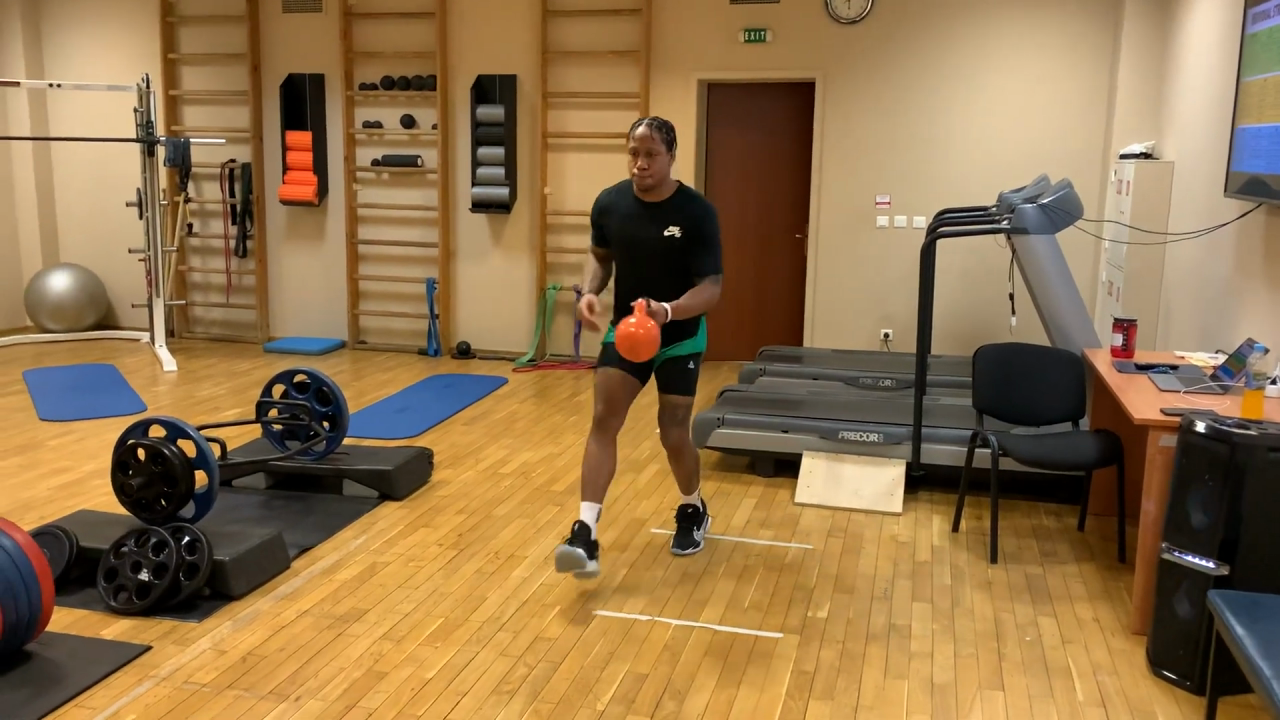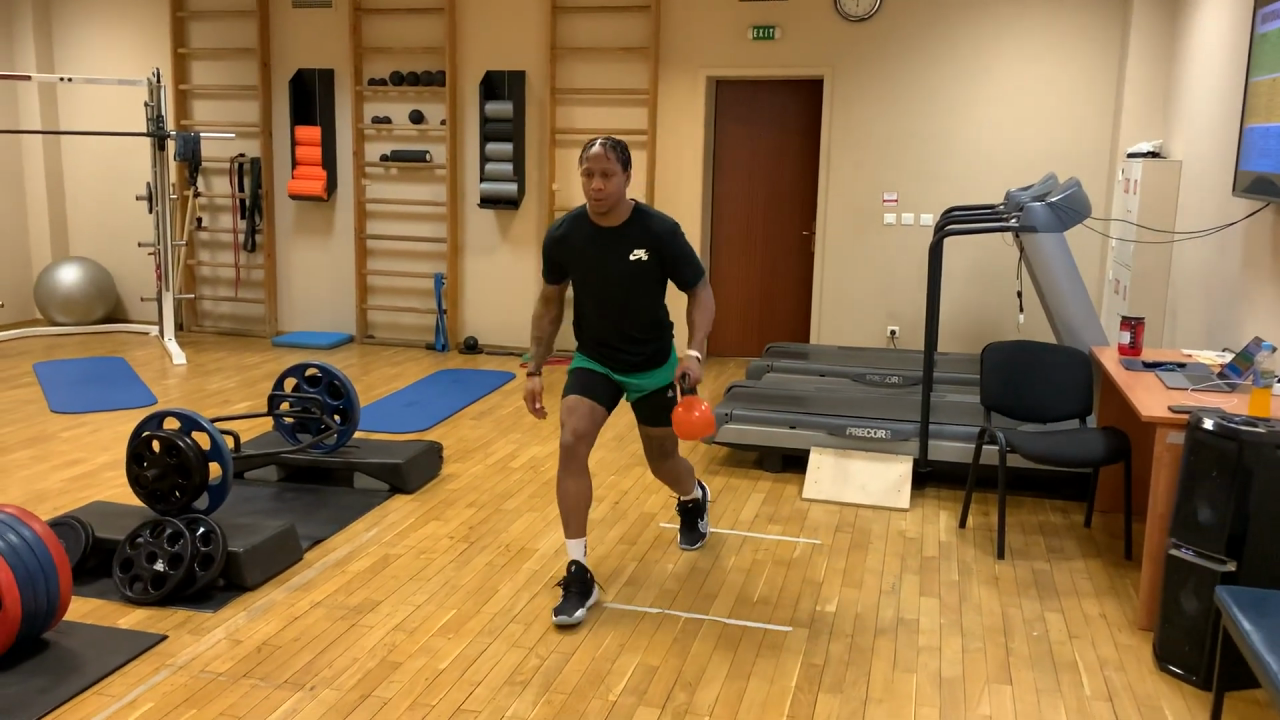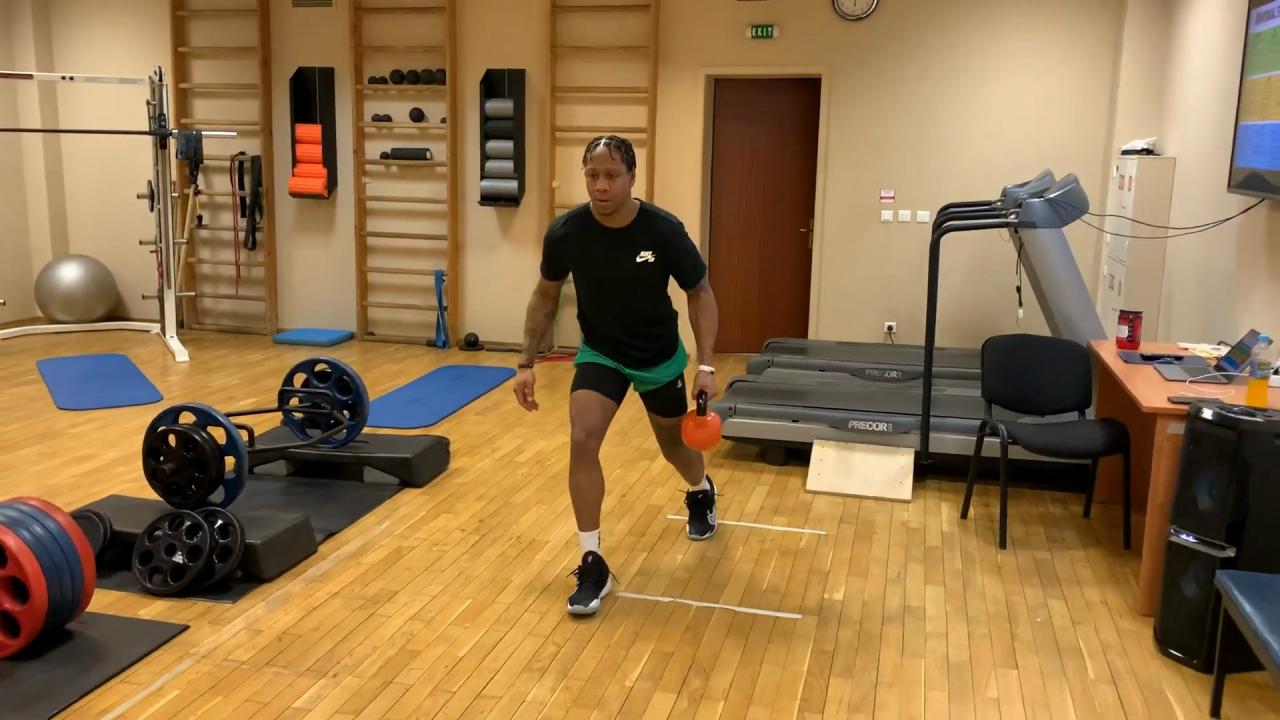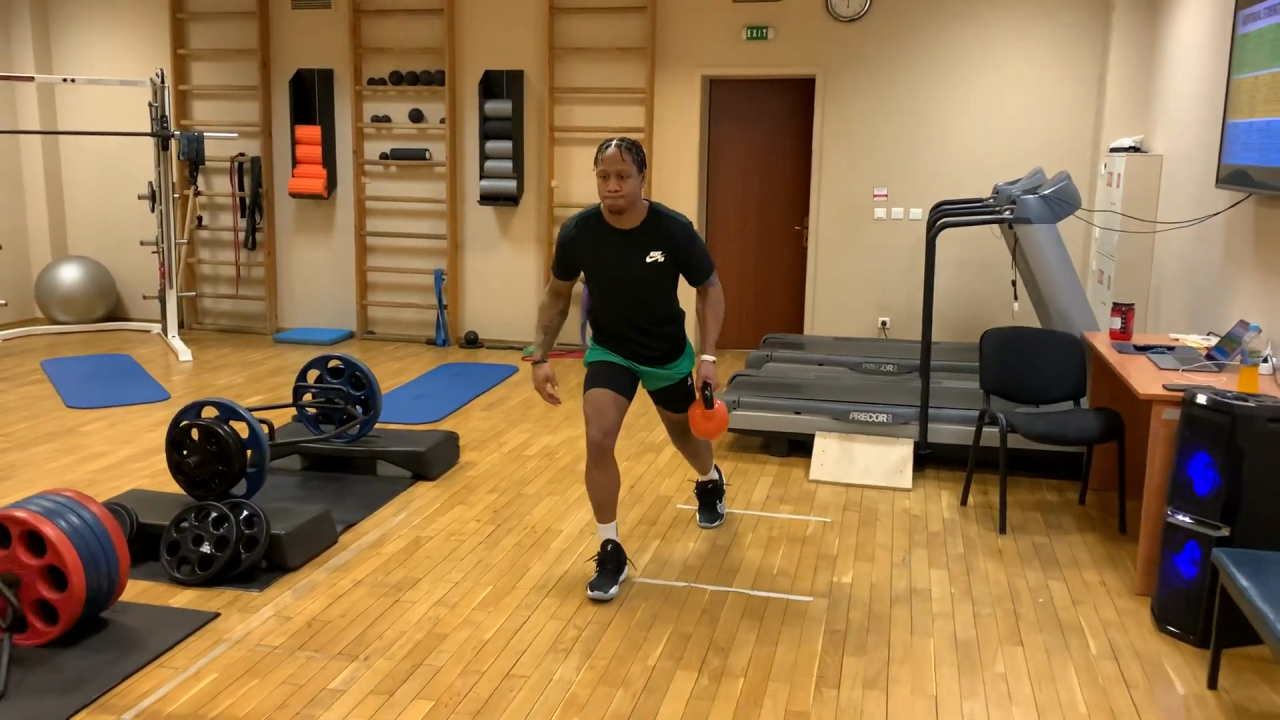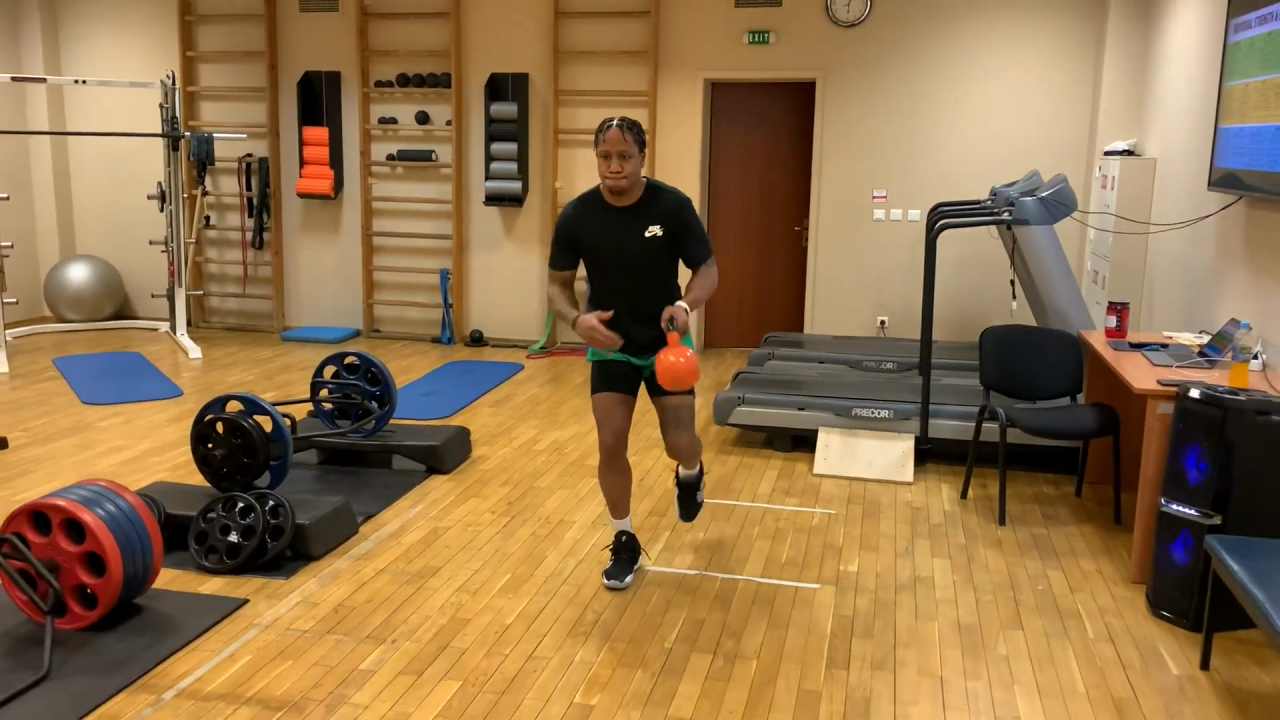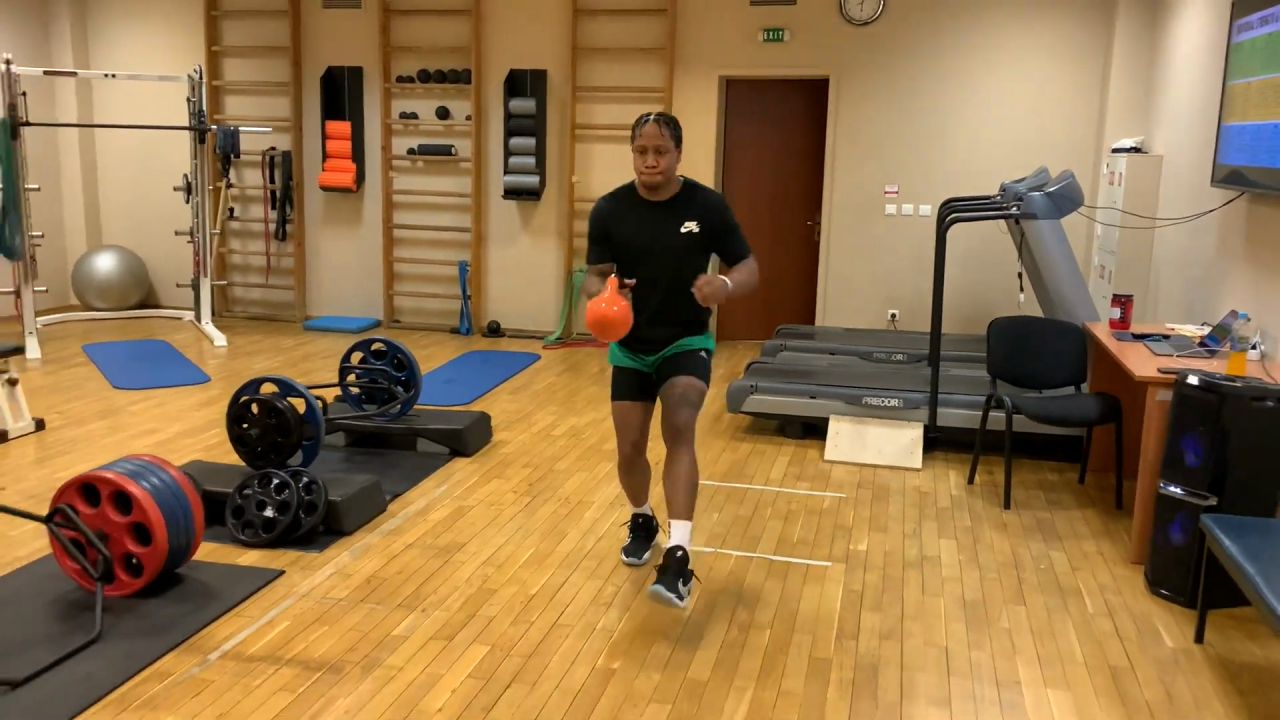
dt=0.3s
person 1, frame 1
left shoulder: (697, 212)
right shoulder: (609, 203)
left elbow: (711, 288)
left wrist: (666, 311)
right wrist: (589, 291)
left hip: (679, 336)
left knee: (674, 435)
right knee: (603, 423)
left ankle: (693, 510)
right ankle: (585, 534)
person 1, frame 2
left shoulder: (660, 231)
right shoulder: (562, 235)
left elbow: (700, 291)
right elbow: (550, 301)
left wrist: (694, 352)
right wrist: (534, 370)
left hip: (653, 363)
right hip: (593, 360)
left knee: (662, 462)
right knee: (571, 447)
left ankle: (694, 500)
right ankle: (578, 572)
person 1, frame 3
left shoulder: (664, 231)
right shoulder: (565, 232)
left elbow: (700, 292)
right elbow: (546, 295)
left wrist: (705, 365)
right wrist: (527, 363)
left hip: (659, 356)
right hip: (599, 352)
left knee: (675, 445)
right knee: (582, 443)
left ankle: (701, 492)
right ankle: (592, 564)
person 1, frame 4
left shoulder: (674, 229)
right shoulder: (577, 232)
left elbow: (710, 287)
right elbow: (558, 294)
left wrist: (707, 355)
right wrist: (541, 355)
left hip: (669, 353)
right hip: (609, 349)
left knee: (688, 438)
right knee: (598, 442)
left ankle: (710, 481)
right ankle: (610, 551)
person 1, frame 5
left shoulder: (673, 206)
right shoulder: (576, 216)
left elbow: (706, 270)
right elbow: (558, 284)
left wrist: (685, 305)
right wrist: (578, 319)
left hip: (665, 341)
right hip: (610, 344)
left knee: (679, 444)
right knee: (611, 446)
left ankle: (689, 472)
right ankle: (624, 541)
person 1, frame 6
left shoulder: (707, 206)
right shoulder: (609, 210)
left elbow: (749, 266)
right elbow: (595, 278)
left wrist: (725, 283)
right wrist: (607, 292)
left hip: (688, 340)
right hip: (631, 347)
left knee: (678, 432)
right knee: (630, 454)
left ankle: (677, 558)
right ankle: (642, 524)
